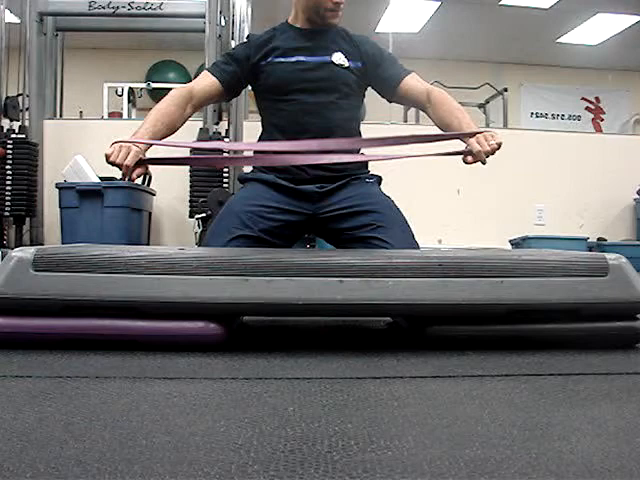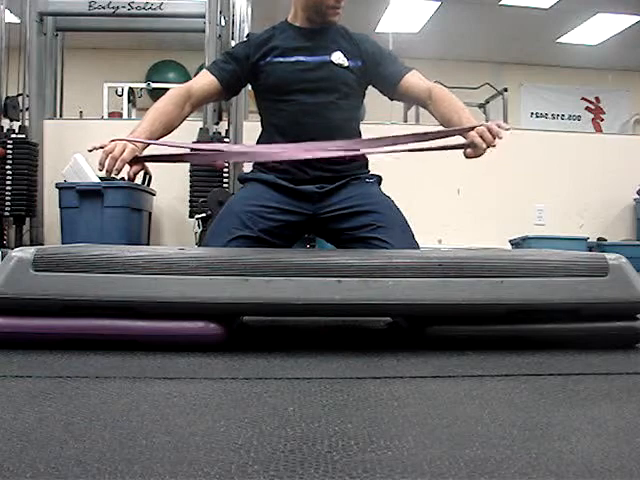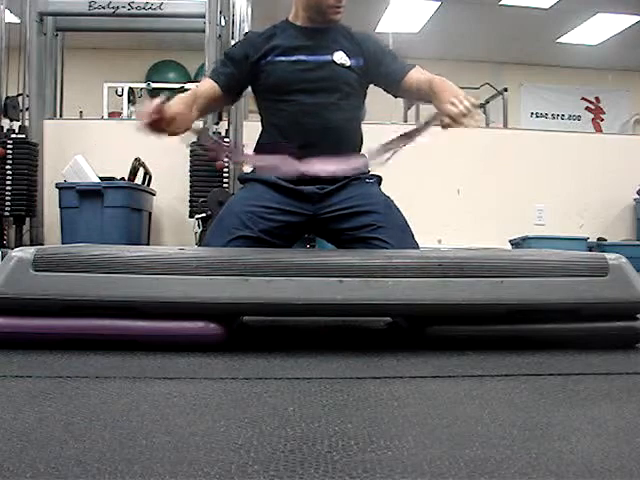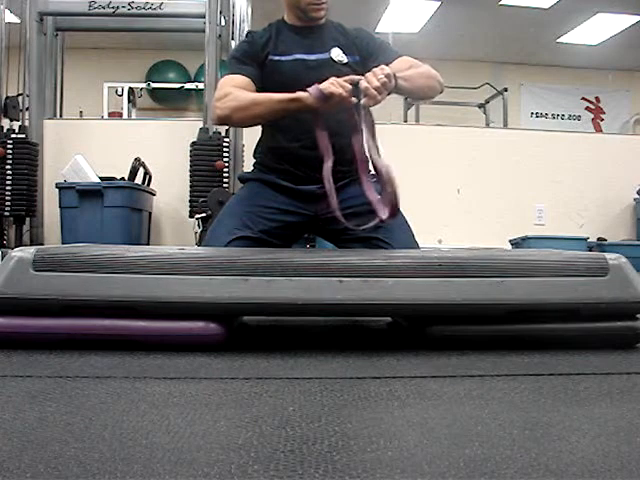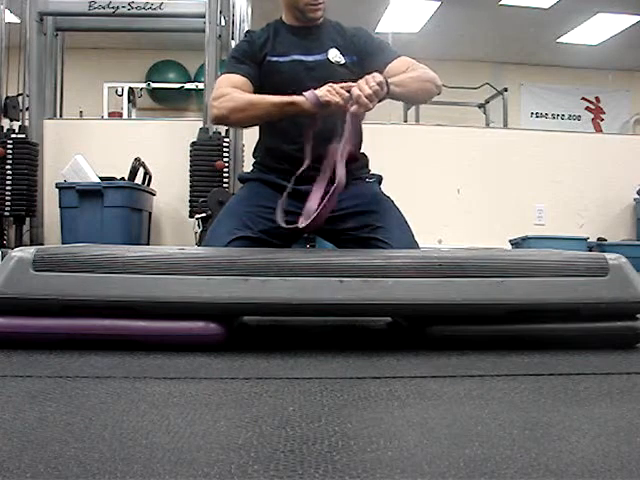
dt=0.5s
person 1, frame 1
left shoulder: (361, 50)
right shoulder: (259, 48)
left elbow: (427, 95)
right elbow: (189, 96)
left wrist: (473, 134)
right wrist: (139, 142)
left hip: (349, 186)
right hip: (273, 185)
person 1, frame 2
left shoulder: (361, 49)
right shoulder: (259, 47)
left elbow: (428, 92)
right elbow: (188, 95)
left wrist: (472, 127)
right wrist: (136, 140)
left hip: (349, 186)
right hip: (273, 186)
person 1, frame 3
left shoulder: (362, 47)
right shoulder: (258, 46)
left elbow: (431, 83)
right elbow: (194, 101)
left wrist: (453, 99)
right wrist: (167, 113)
left hip: (349, 187)
right hip: (272, 186)
person 1, frame 4
left shoulder: (357, 41)
right shoulder: (258, 45)
left elbow: (432, 81)
right elbow: (224, 108)
left wrist: (393, 79)
right wrist: (307, 98)
left hip: (348, 184)
right hip: (274, 185)
person 1, frame 5
left shoulder: (356, 41)
right shoulder: (257, 45)
left elbow: (429, 81)
right elbow: (221, 107)
left wrist: (383, 84)
right wrist: (304, 102)
left hip: (348, 183)
right hip: (274, 184)
